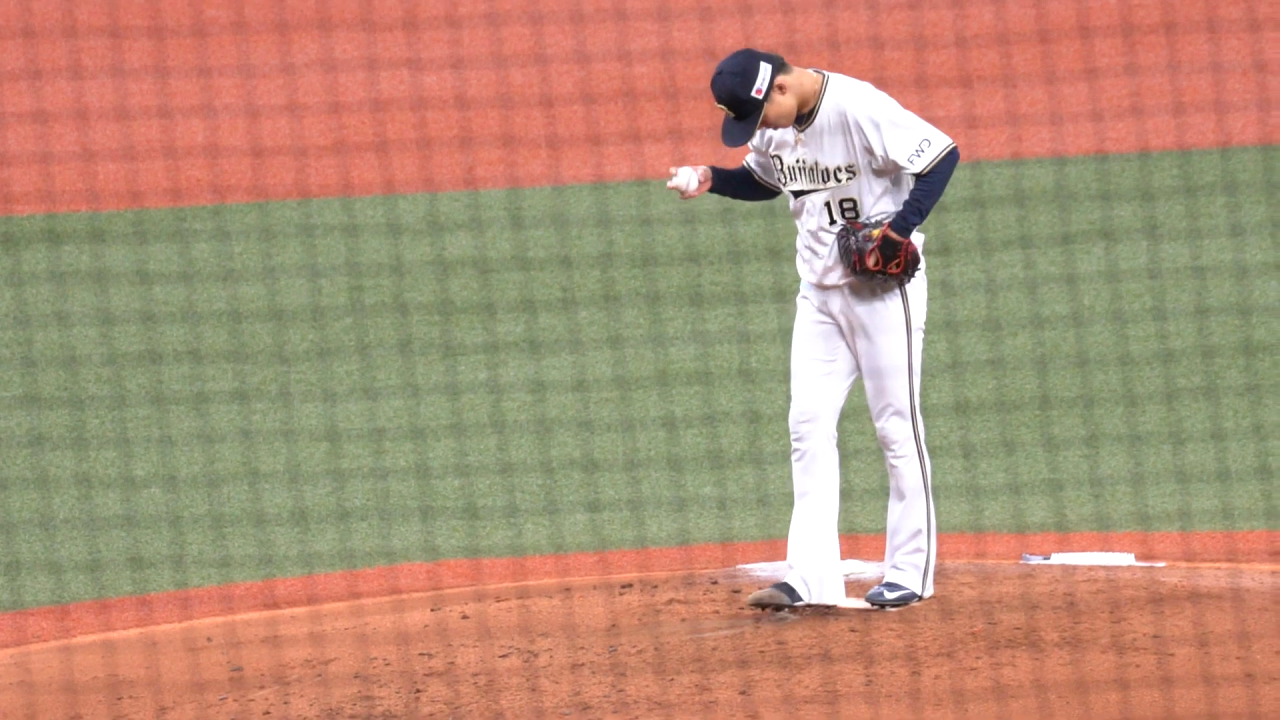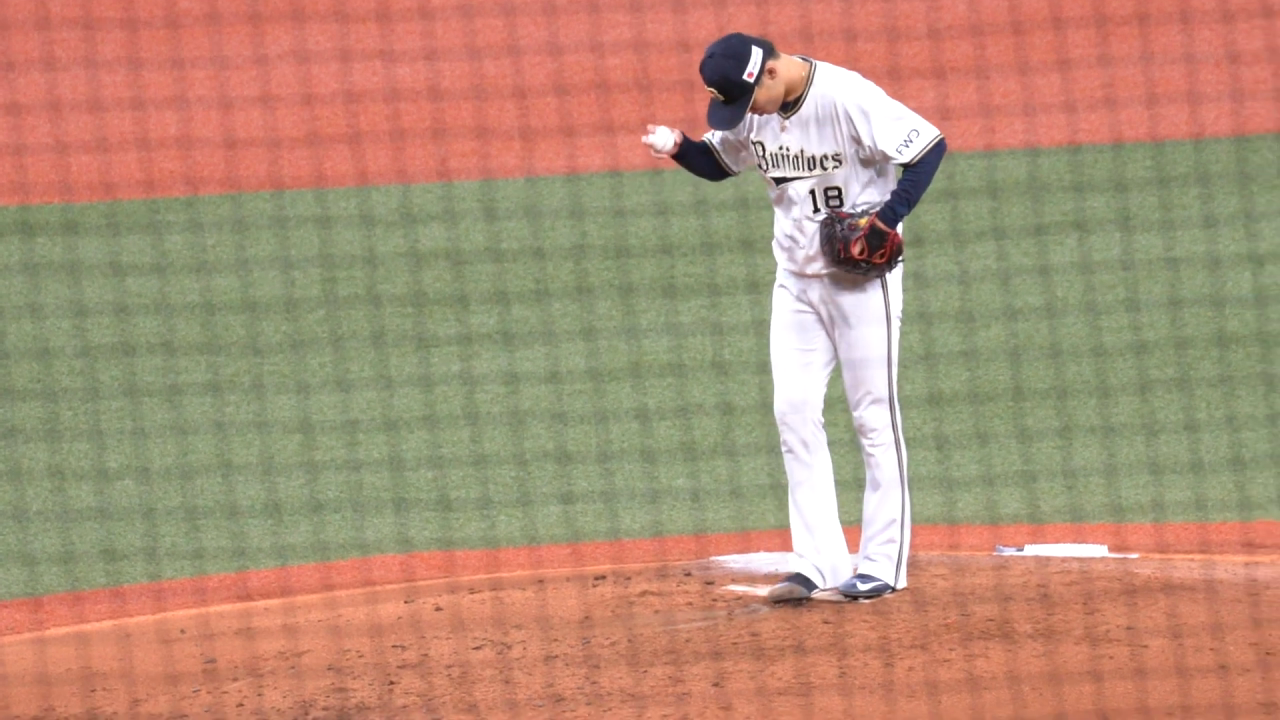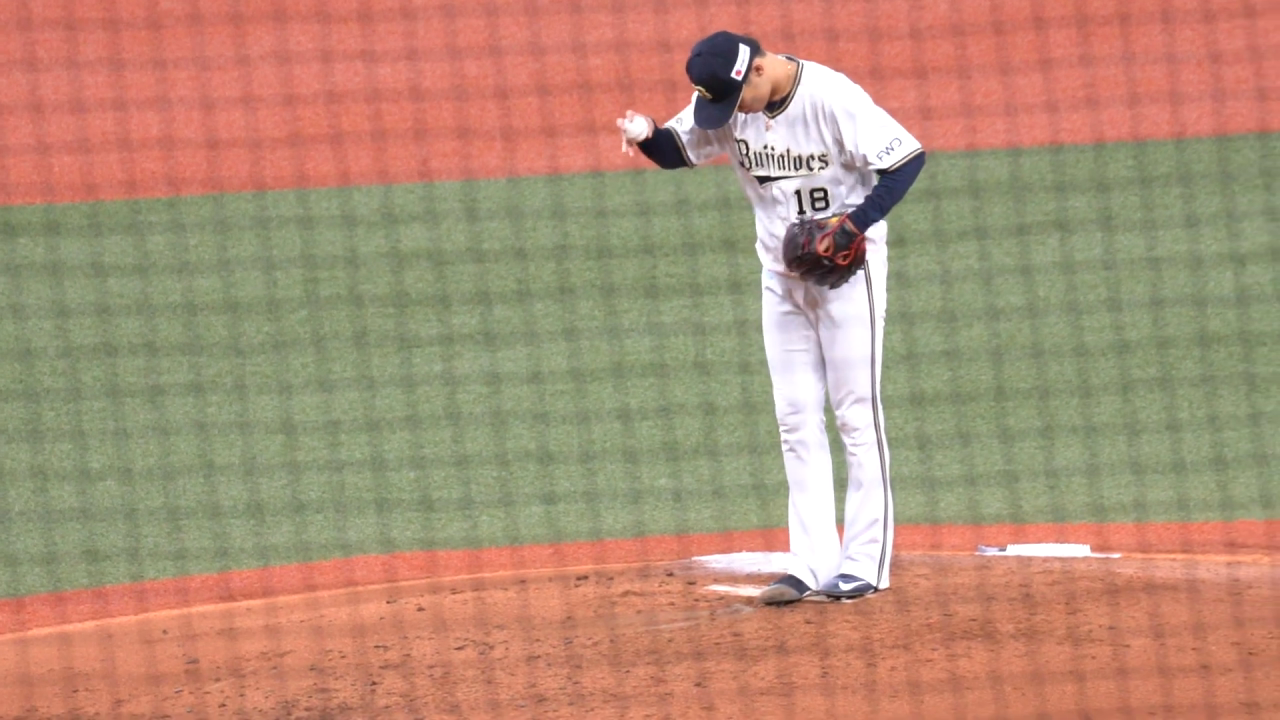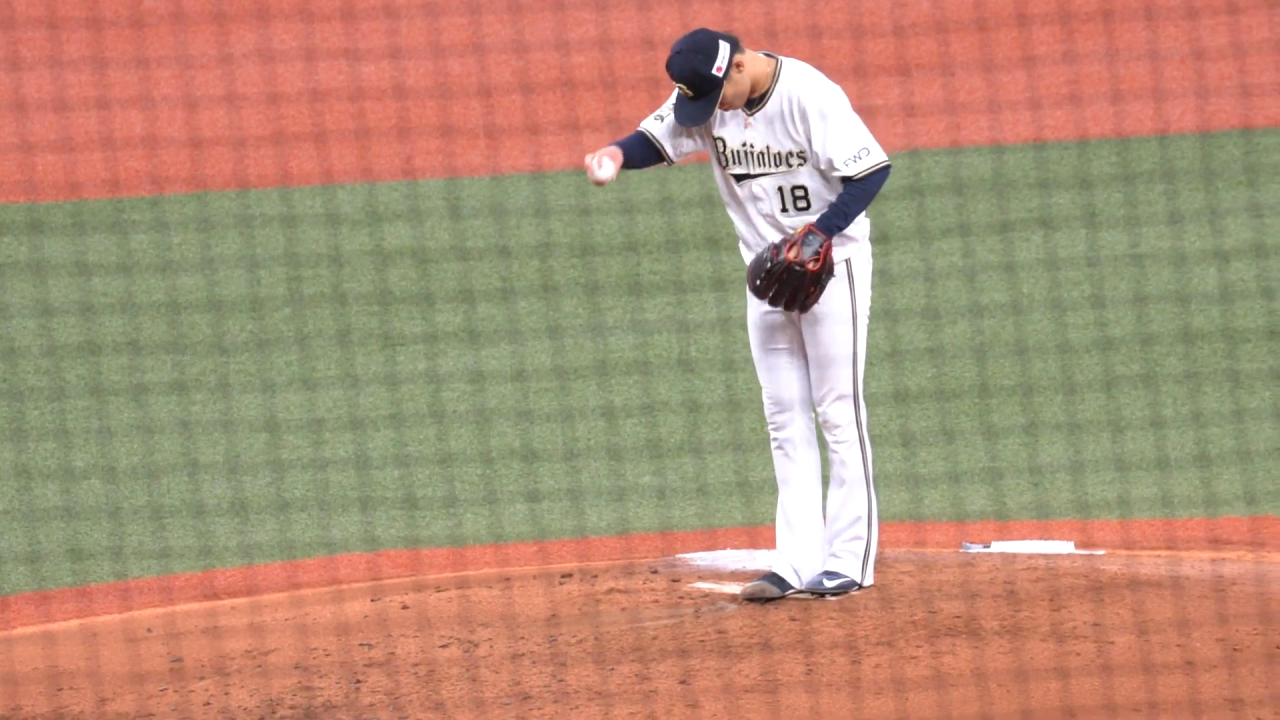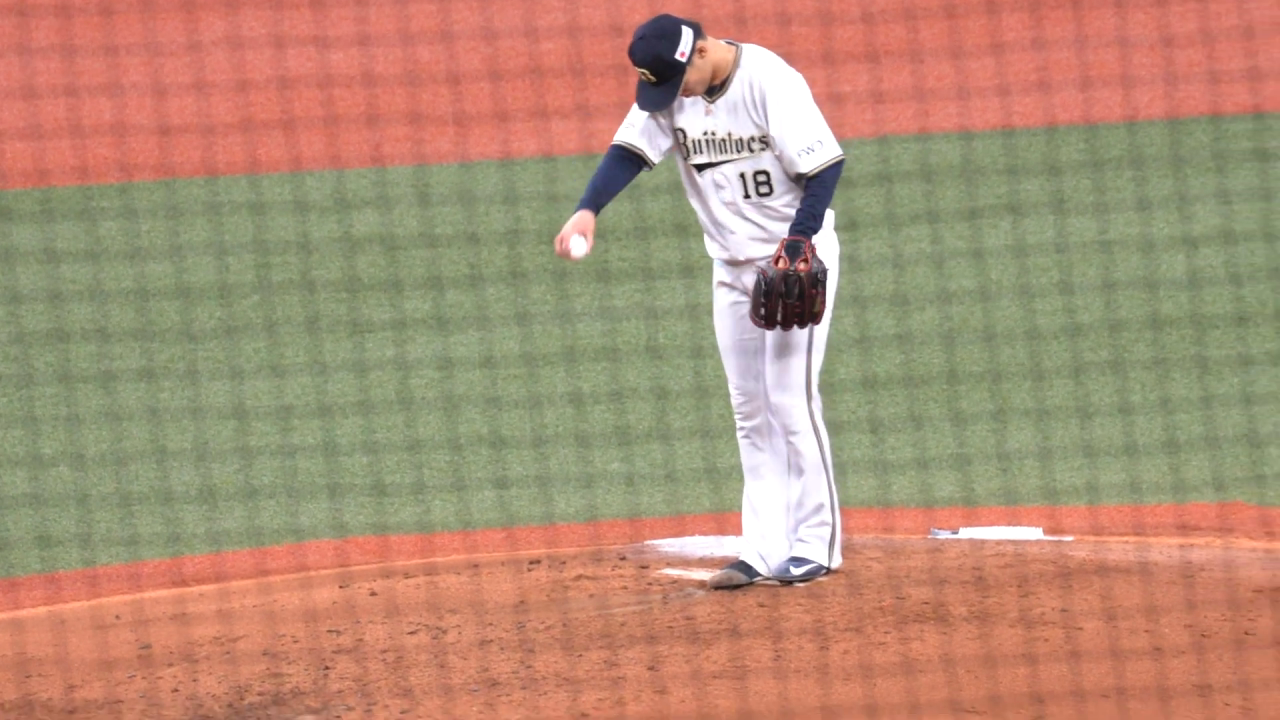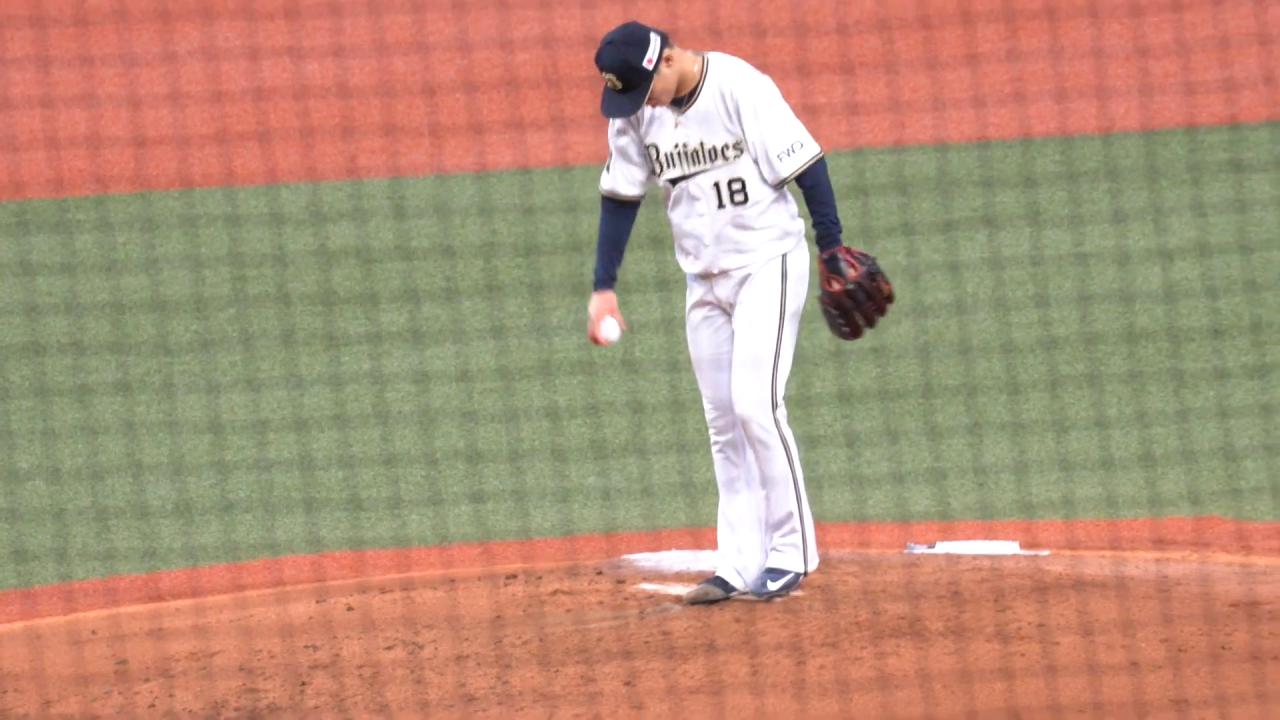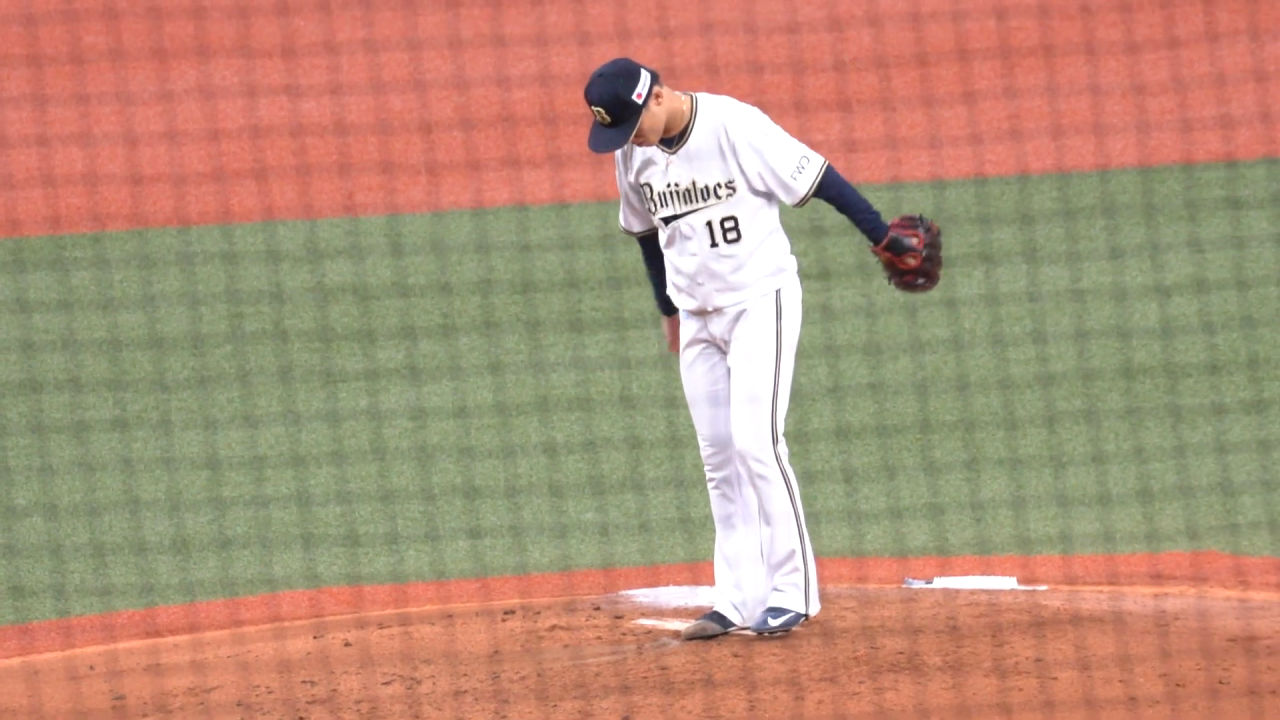
dt=0.5s
person 1, frame 1
left shoulder: (859, 107)
right shoulder: (769, 122)
left elbow: (943, 154)
left wrist: (900, 228)
right wrist: (711, 180)
left hip: (883, 287)
right hip: (819, 292)
left knee: (896, 425)
right knee: (809, 423)
left ankle: (910, 571)
right ankle: (811, 576)
person 1, frame 2
left shoulder: (846, 96)
right shoulder: (749, 107)
left elbow: (930, 145)
right elbow: (719, 162)
left wrist: (887, 218)
right wrist: (678, 147)
left hip: (863, 276)
right hip: (796, 280)
left knee: (873, 416)
right knee: (794, 413)
left ankle: (883, 563)
right ankle: (819, 562)
person 1, frame 3
left shoulder: (832, 96)
right shoulder: (726, 99)
left elbow: (908, 157)
right elbow: (678, 149)
left wrist: (857, 223)
right wrist: (647, 135)
left hip: (847, 273)
right hip: (781, 277)
left knee: (856, 415)
right knee: (796, 418)
left ankle: (865, 563)
right ankle: (813, 563)
person 1, frame 4
left shoulder: (810, 94)
right shoulder: (705, 96)
left elbow: (874, 168)
right elbow: (655, 141)
left wrist: (821, 231)
right wrist: (617, 152)
left hip: (831, 267)
left knee: (838, 413)
right knee: (784, 417)
left ankle: (848, 560)
right ankle: (798, 563)
person 1, frame 5
left shoulder: (771, 80)
right shoulder: (667, 89)
left elbow: (826, 164)
right elbow: (630, 152)
left wrist: (798, 244)
right wrist: (587, 211)
right hip: (730, 265)
left knee: (790, 399)
right knee: (750, 408)
left ankle: (814, 545)
right ankle: (765, 551)
person 1, frame 6
left shoulder: (744, 89)
right shoulder: (634, 112)
left elbow: (805, 165)
right elbow: (620, 197)
left wrist: (834, 250)
right wrist: (604, 286)
left hip: (769, 267)
right hip: (704, 279)
left knee: (754, 408)
right knee: (723, 422)
left ankle: (790, 551)
right ankle: (740, 565)
person 1, frame 7
left shoulder: (736, 124)
right shoulder: (631, 152)
left elbow: (817, 177)
left wrist: (882, 234)
right wrist: (669, 308)
left hip: (759, 302)
right hip: (698, 314)
left knee: (755, 442)
right knee: (718, 456)
left ankle: (792, 592)
right ankle: (738, 599)
